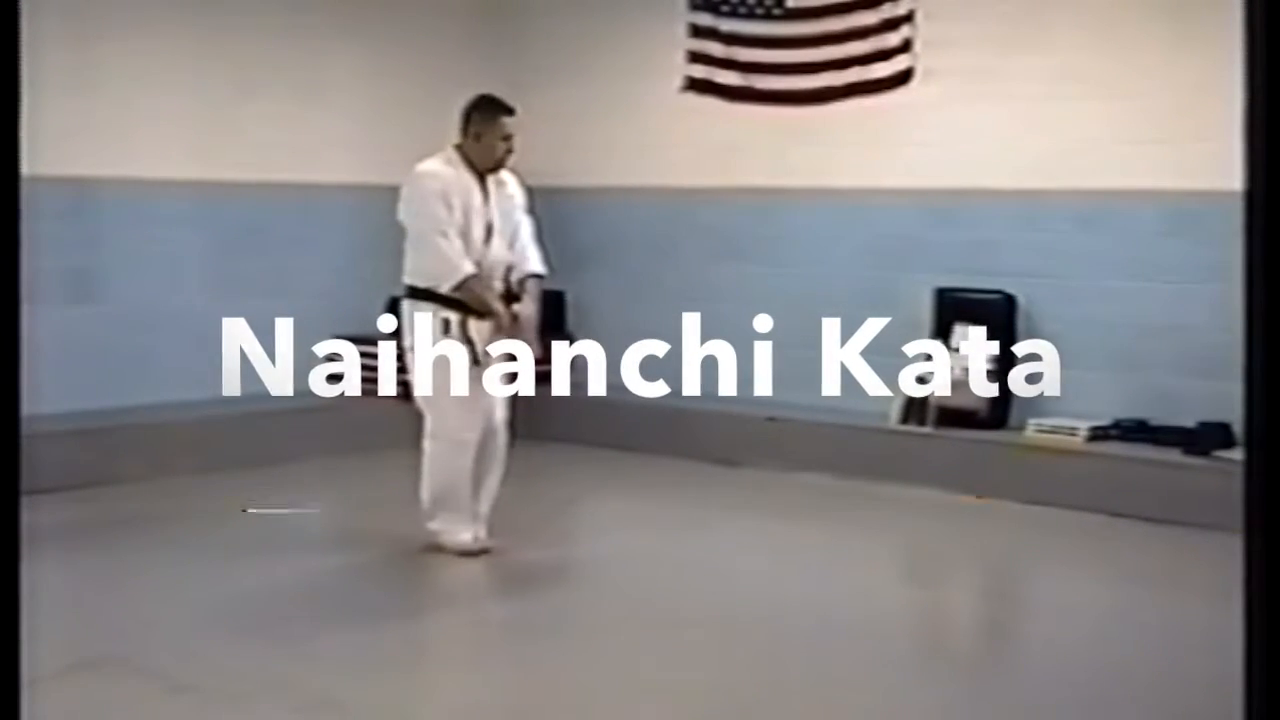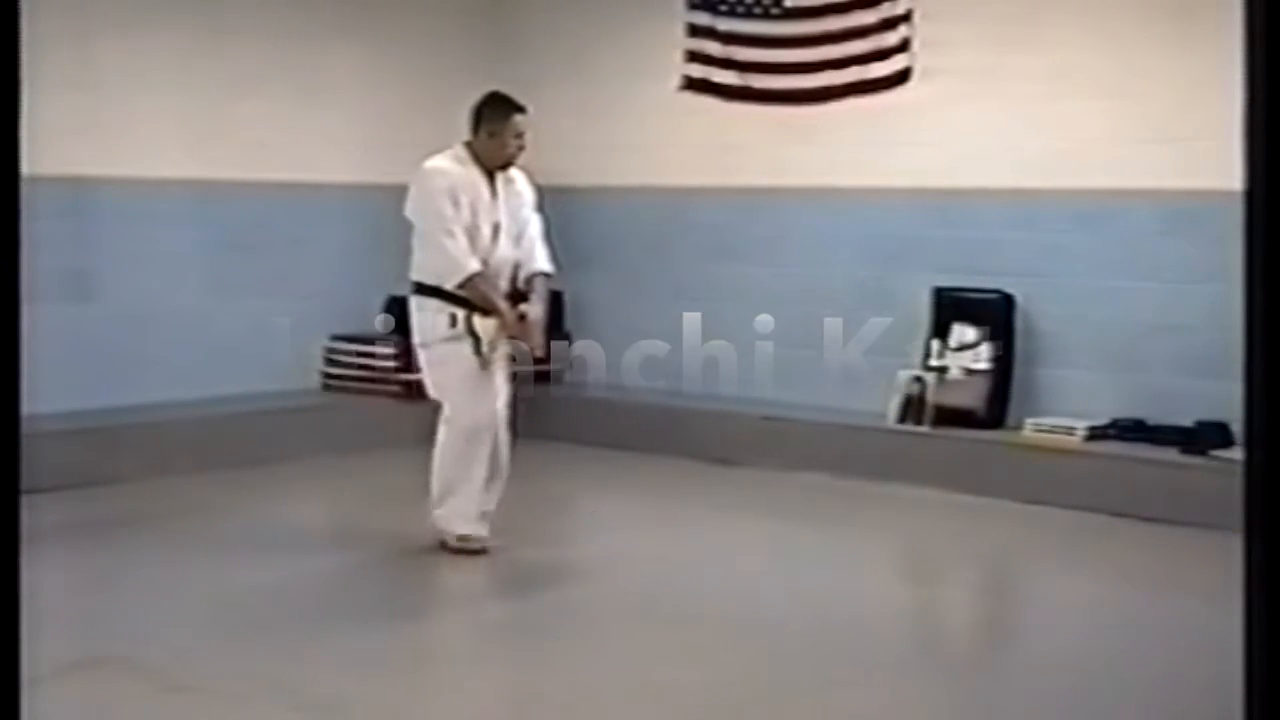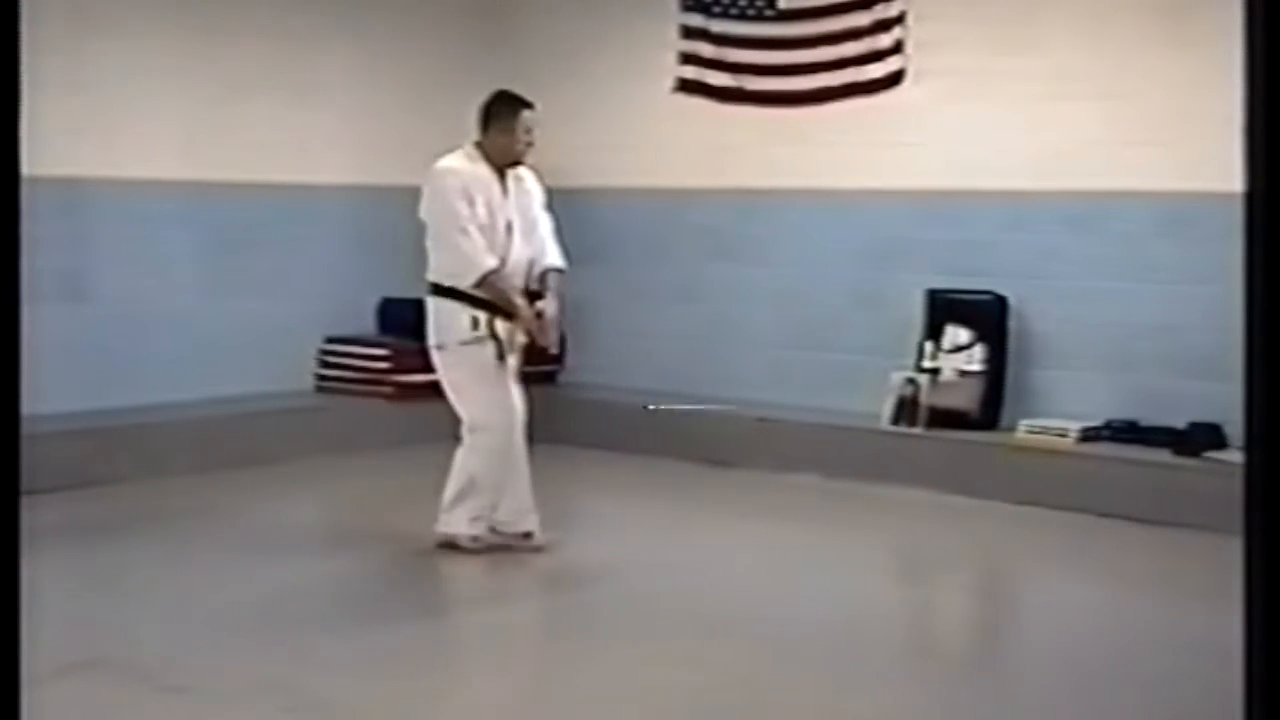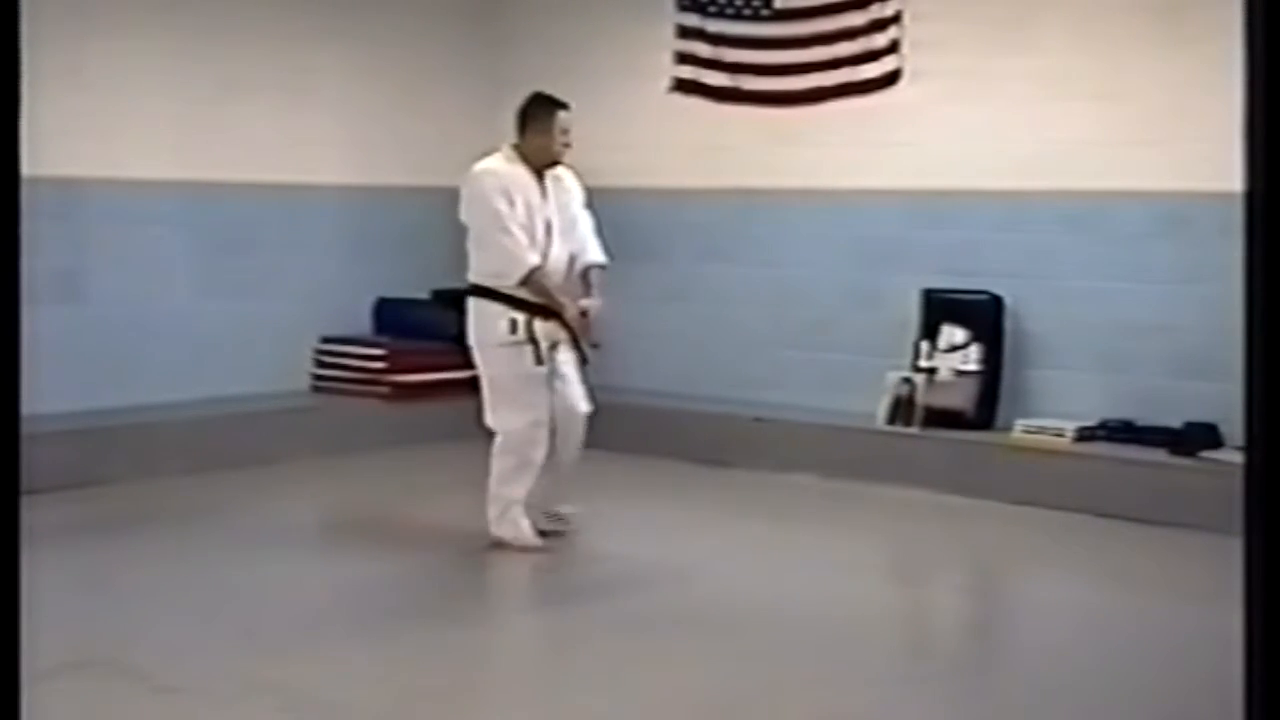
dt=0.5s
person 1, frame 1
left shoulder: (507, 185)
right shoulder: (429, 180)
left elbow: (524, 249)
right elbow: (446, 263)
left wrist: (527, 304)
right wrist: (500, 311)
left hip: (489, 323)
right hip: (439, 320)
left knee: (492, 426)
right knee: (454, 426)
left ankle: (471, 522)
right ankle: (450, 527)
person 1, frame 2
left shoulder: (517, 184)
right shoulder: (438, 176)
left elbow: (531, 247)
right elbow: (451, 258)
left wrist: (535, 303)
right wrist: (503, 308)
left hip: (492, 317)
right hip: (446, 312)
left knee: (491, 419)
right knee: (471, 415)
left ankle: (466, 523)
right ankle: (454, 523)
person 1, frame 3
left shoulder: (525, 181)
right shoulder: (450, 176)
left elbow: (542, 243)
right elbow: (468, 258)
left wrist: (550, 299)
right wrist: (521, 306)
left hip: (502, 318)
right hip: (463, 316)
left knee: (488, 425)
right knee: (499, 420)
left ankle: (459, 525)
right ankle: (512, 523)
person 1, frame 4
left shoulder: (565, 181)
right shoulder: (490, 179)
left elbow: (584, 241)
right elbow: (514, 256)
left wrist: (591, 295)
right wrist: (564, 304)
left hip: (551, 316)
right hip: (506, 318)
left knee: (573, 410)
right knee: (523, 422)
left ankle: (542, 504)
right ankle: (507, 522)
